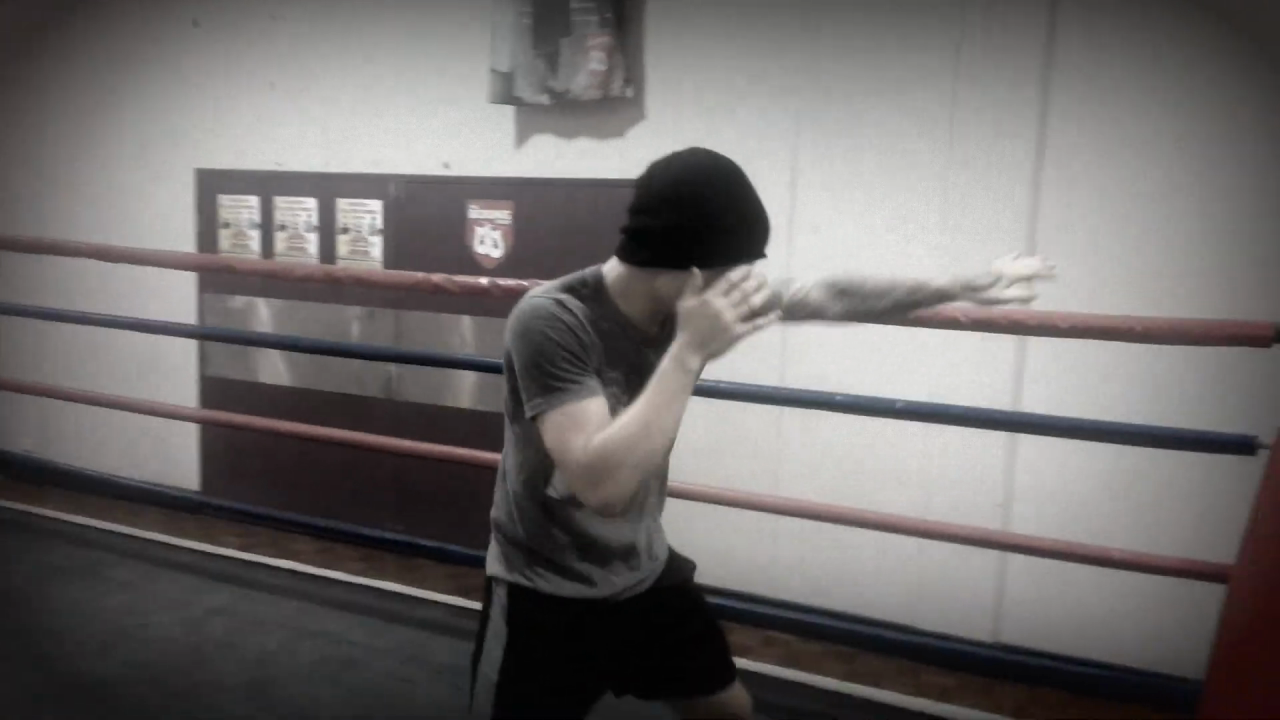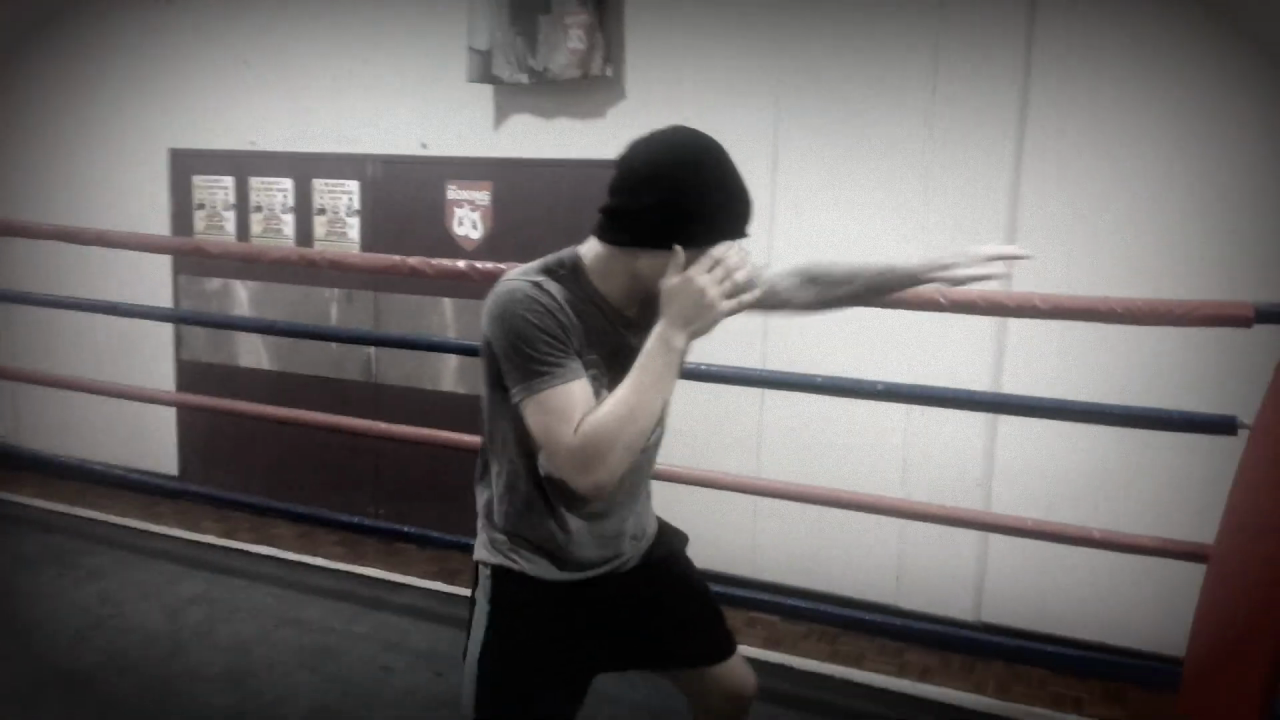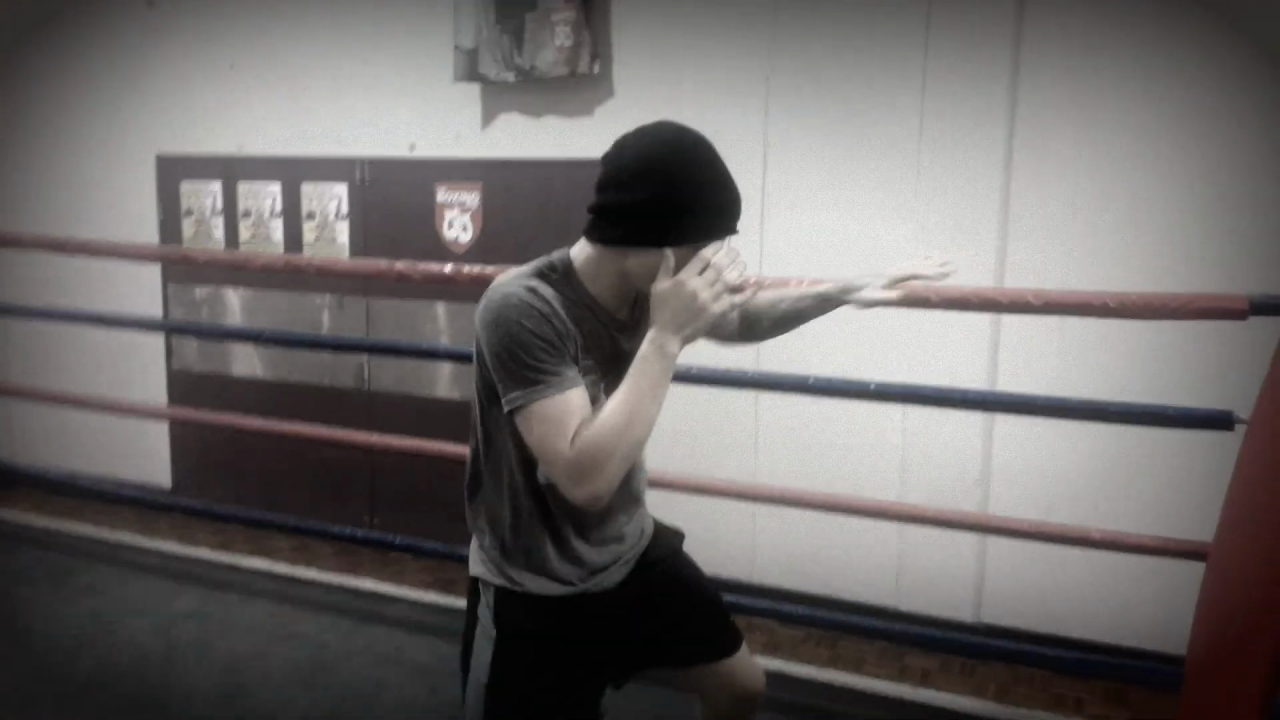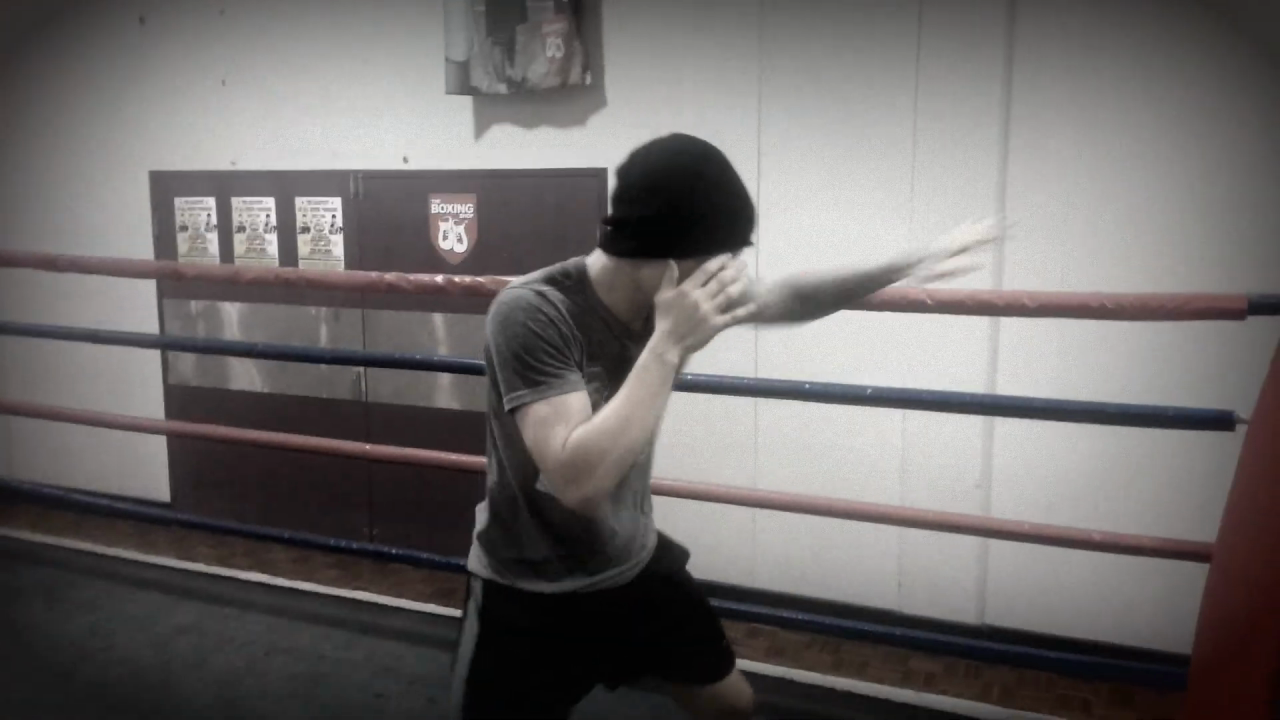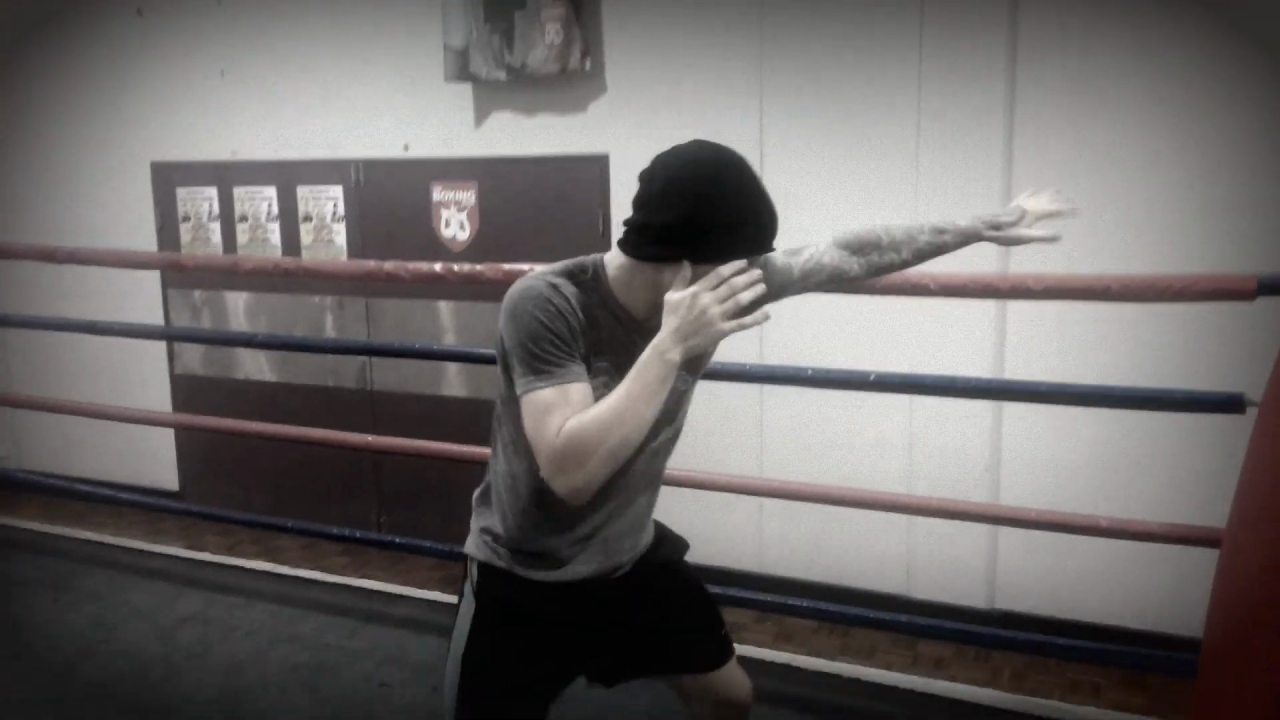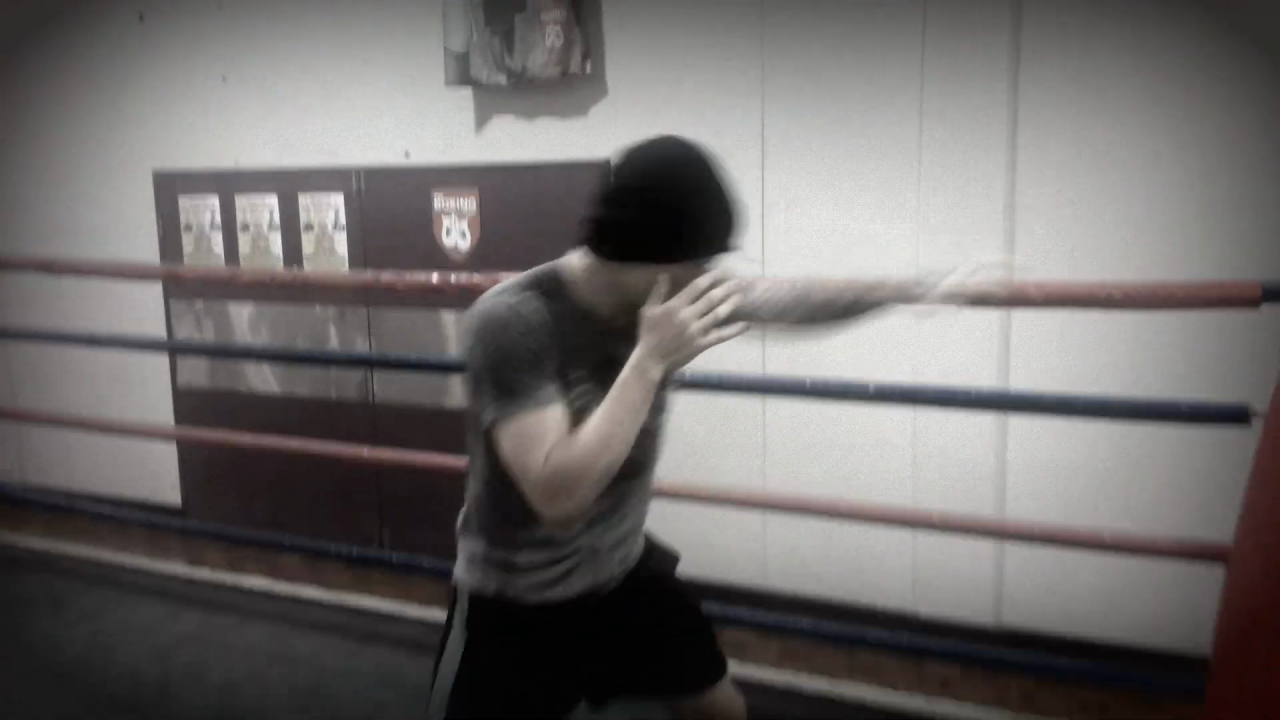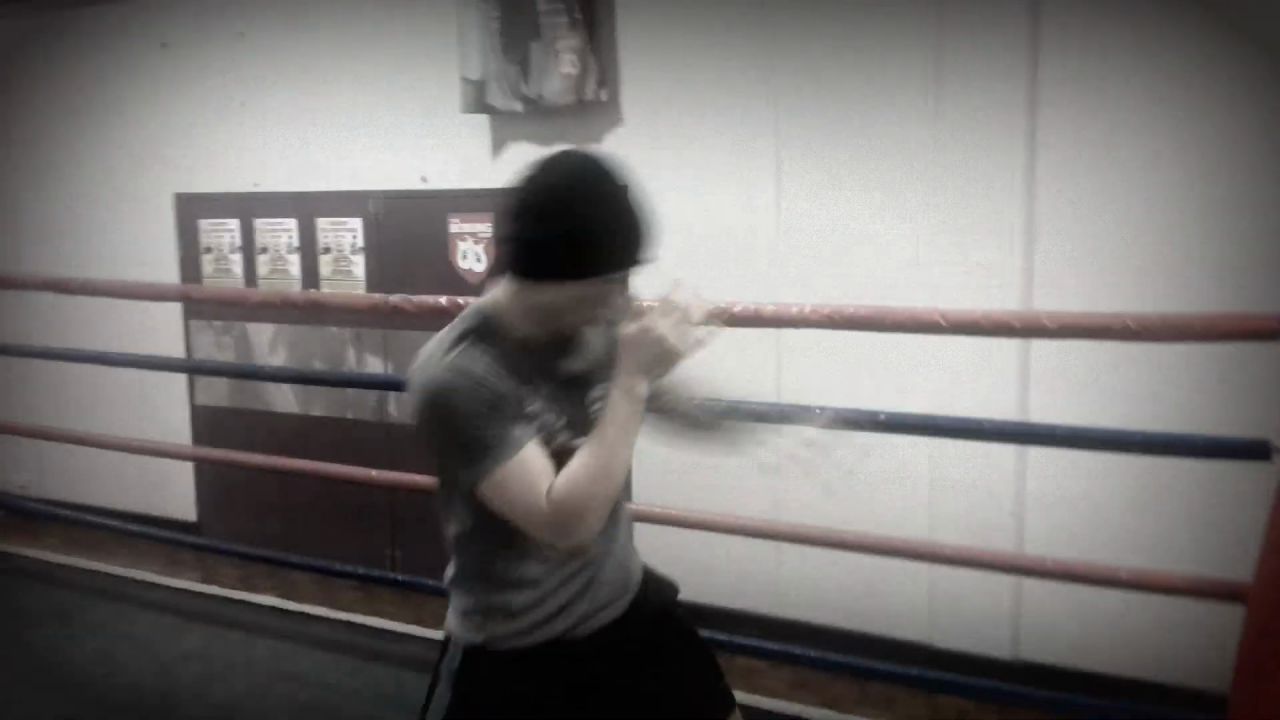
dt=0.1s
person 1, frame 1
left shoulder: (694, 302)
right shoulder: (550, 321)
left elbow: (827, 298)
right elbow: (601, 483)
left wrist: (961, 288)
right wrist: (690, 351)
left hip: (643, 571)
right hip: (546, 592)
person 1, frame 2
left shoulder: (675, 282)
right shoulder: (529, 303)
left elbow: (798, 287)
right elbow: (589, 467)
left wrist: (939, 268)
right wrist: (675, 330)
left hip: (633, 548)
right hip: (535, 575)
person 1, frame 3
left shoulder: (661, 286)
right shoulder: (521, 309)
left elbow: (741, 322)
right elbow: (586, 476)
left wrist: (844, 292)
right wrist: (666, 335)
left hip: (629, 552)
right hip: (531, 590)
person 1, frame 4
left shoulder: (697, 283)
right shoulder: (532, 313)
left elbow: (788, 298)
right elbow: (578, 481)
left wrist: (906, 264)
right wrist: (668, 345)
left hip: (629, 562)
right hip: (527, 589)
person 1, frame 5
left shoulder: (716, 287)
right shoulder: (546, 304)
left elbow: (843, 259)
right elbow: (569, 470)
left wrist: (986, 227)
right wrist: (670, 344)
left hip: (630, 558)
right hip: (528, 576)
person 1, frame 6
left shoulder: (673, 296)
right shoulder: (508, 322)
left elbow: (787, 304)
right elbow: (557, 495)
left wrist: (920, 284)
right wrist: (651, 358)
left hip: (617, 569)
right hip: (512, 601)
person 1, frame 7
left shoulder: (599, 325)
right shoulder: (453, 377)
right elbow: (567, 526)
right wrist: (636, 379)
left hip: (622, 602)
right hip: (513, 642)
